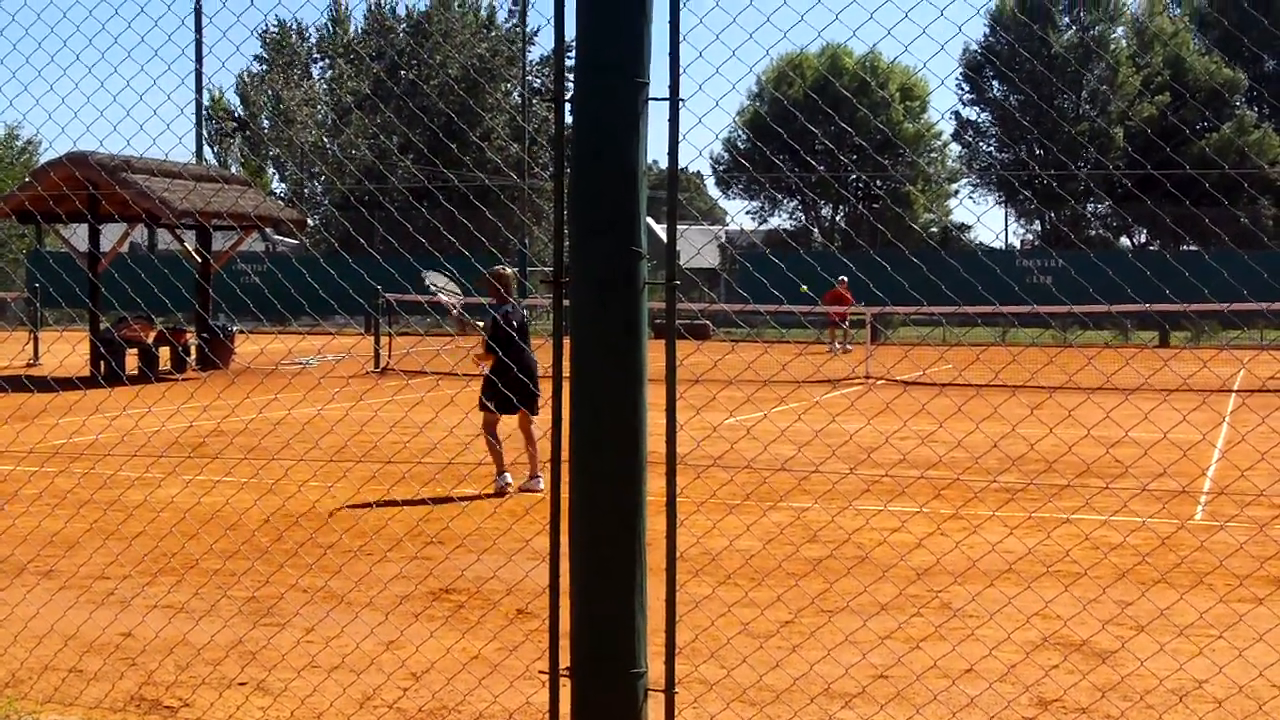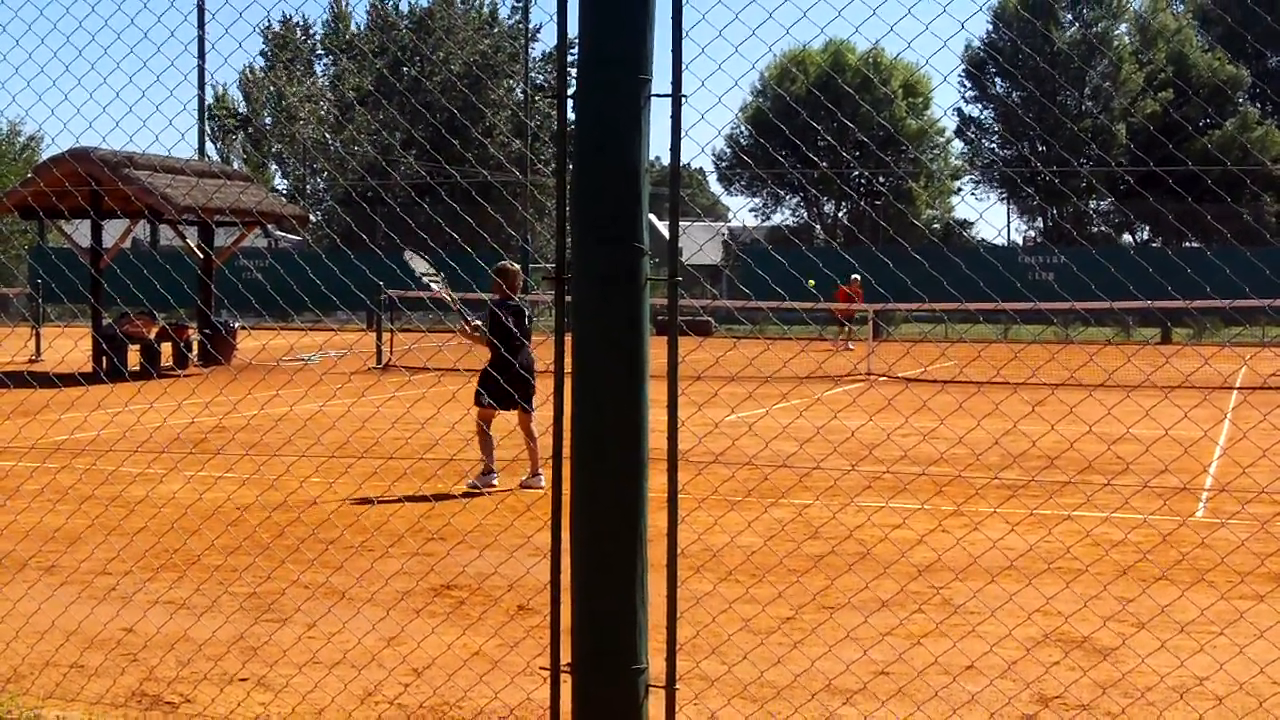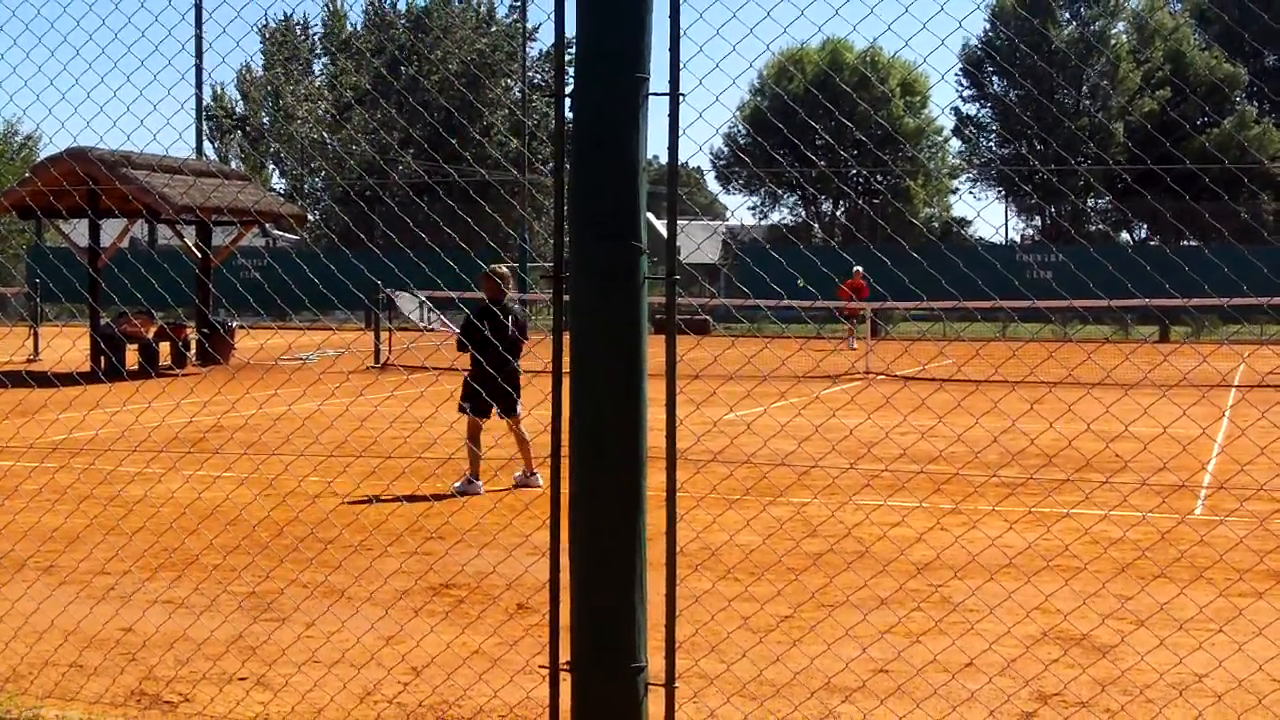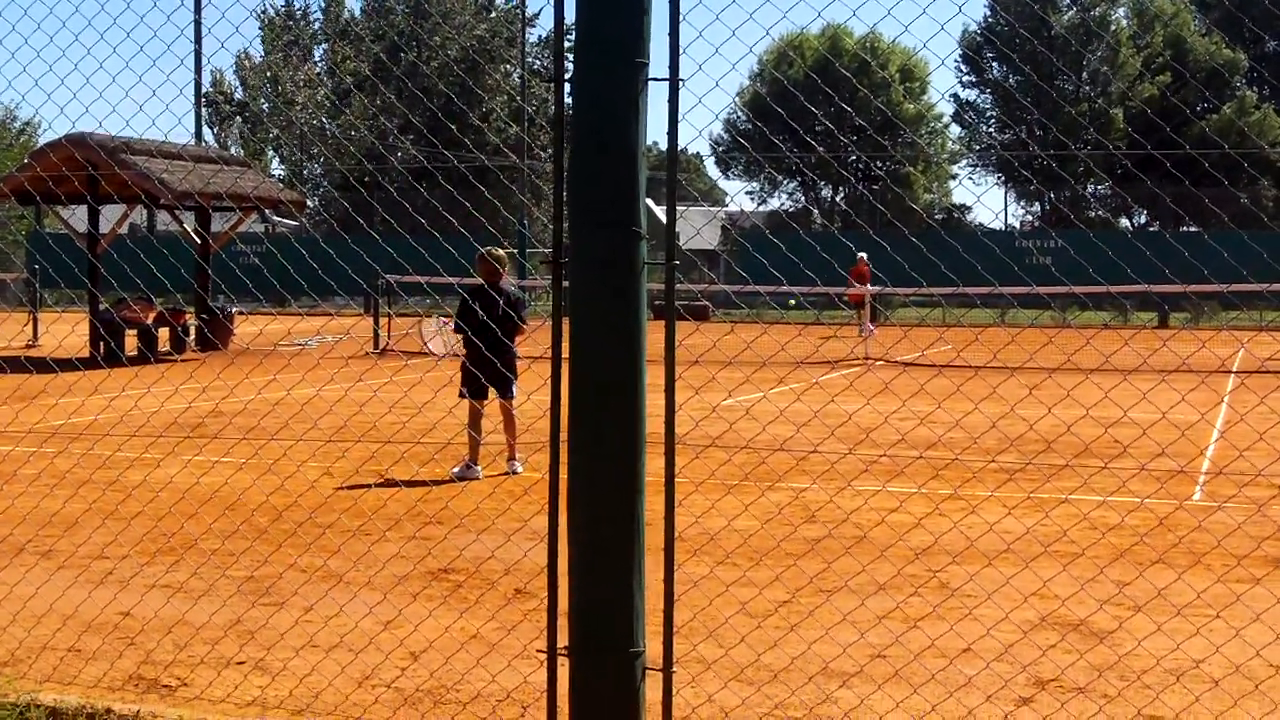
dt=0.2s
person 1, frame 1
left shoulder: (498, 313)
right shoulder: (518, 310)
left elbow: (492, 351)
left wrist: (480, 357)
left hip: (503, 374)
right hip: (527, 373)
left knee: (489, 425)
right knee: (526, 425)
left ankle: (503, 475)
right ankle: (535, 477)
person 1, frame 2
left shoulder: (497, 307)
right shoulder: (524, 308)
left elbow: (488, 340)
left wrist: (469, 332)
right wrist: (481, 326)
left hip: (500, 371)
right hip: (524, 368)
left knee: (484, 420)
right knee: (526, 422)
left ankle: (489, 472)
right ankle: (535, 474)
person 1, frame 3
left shoulder: (477, 314)
right shoulder: (517, 314)
left elbow: (463, 347)
right elbow: (522, 346)
left wrist: (480, 349)
left hip: (481, 376)
right hip: (508, 376)
left knee: (474, 427)
right knee: (516, 425)
left ankle: (474, 479)
right ankle: (530, 473)
person 1, frame 4
left shoulder: (471, 295)
right shoulder: (513, 295)
left elbow: (460, 330)
right elbow: (521, 329)
left hip: (476, 359)
right hip: (504, 359)
left knee: (475, 411)
right knee: (507, 409)
left ankle: (473, 464)
right ankle: (513, 459)
